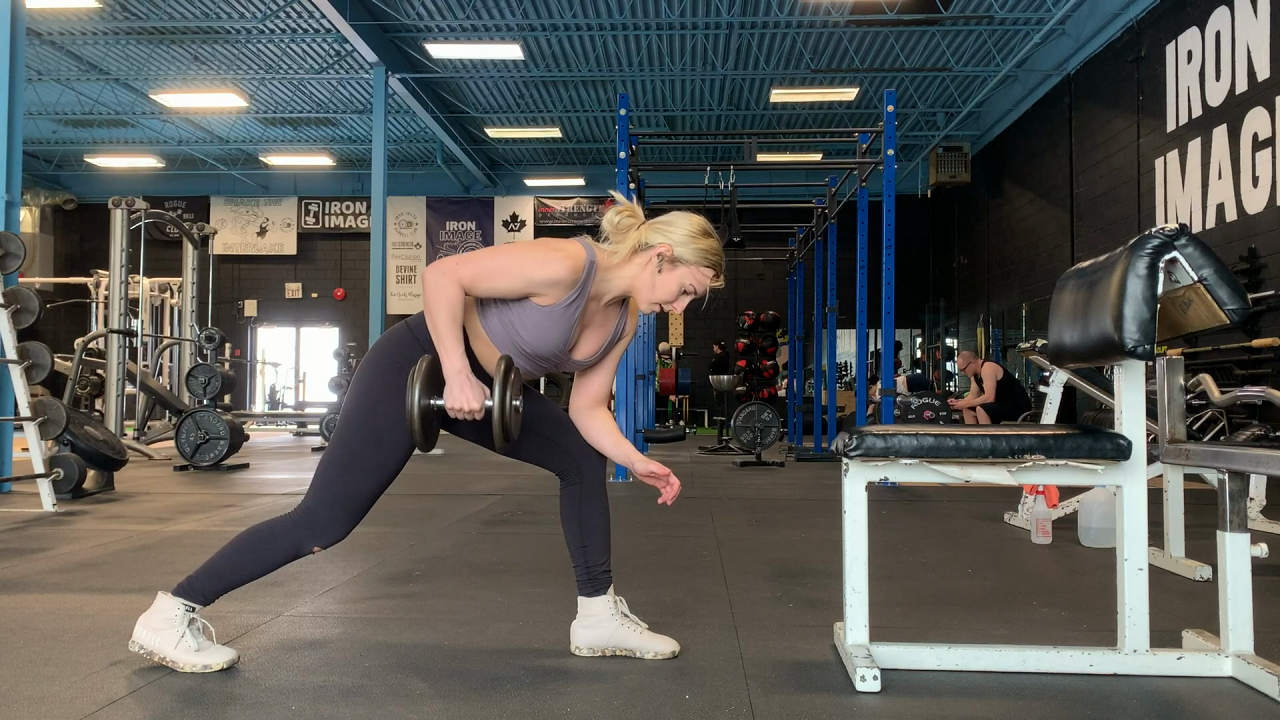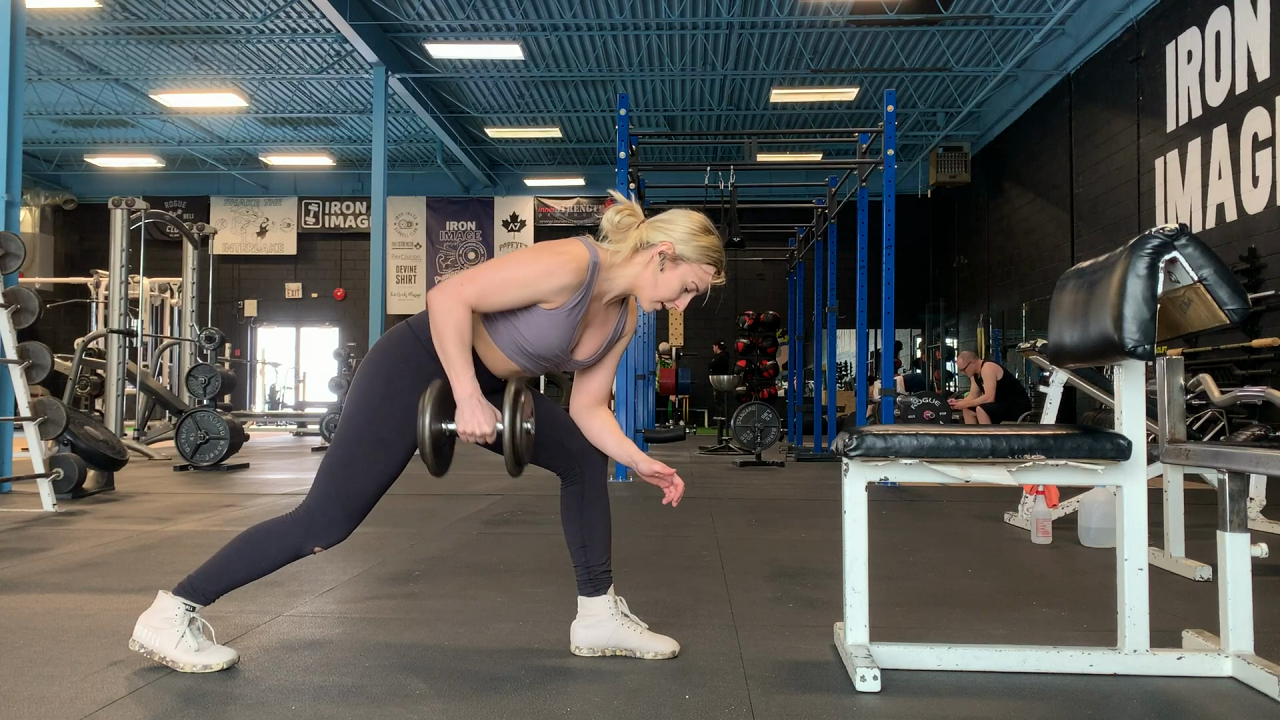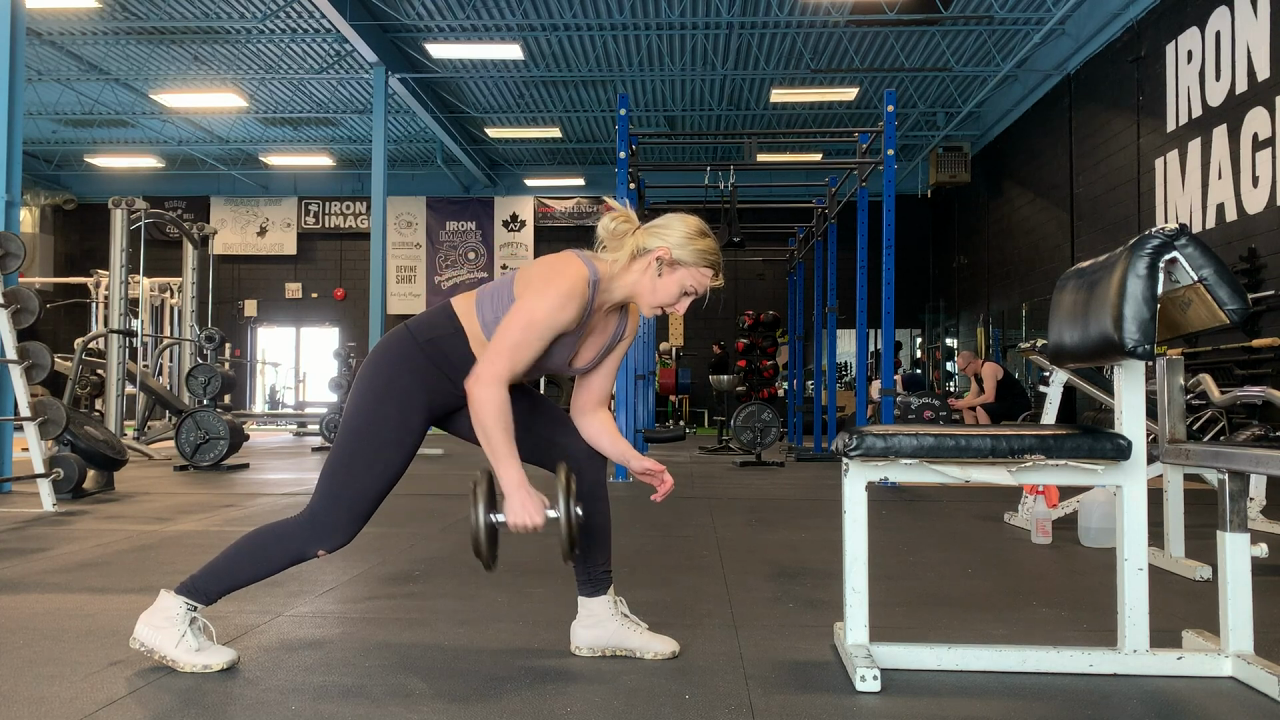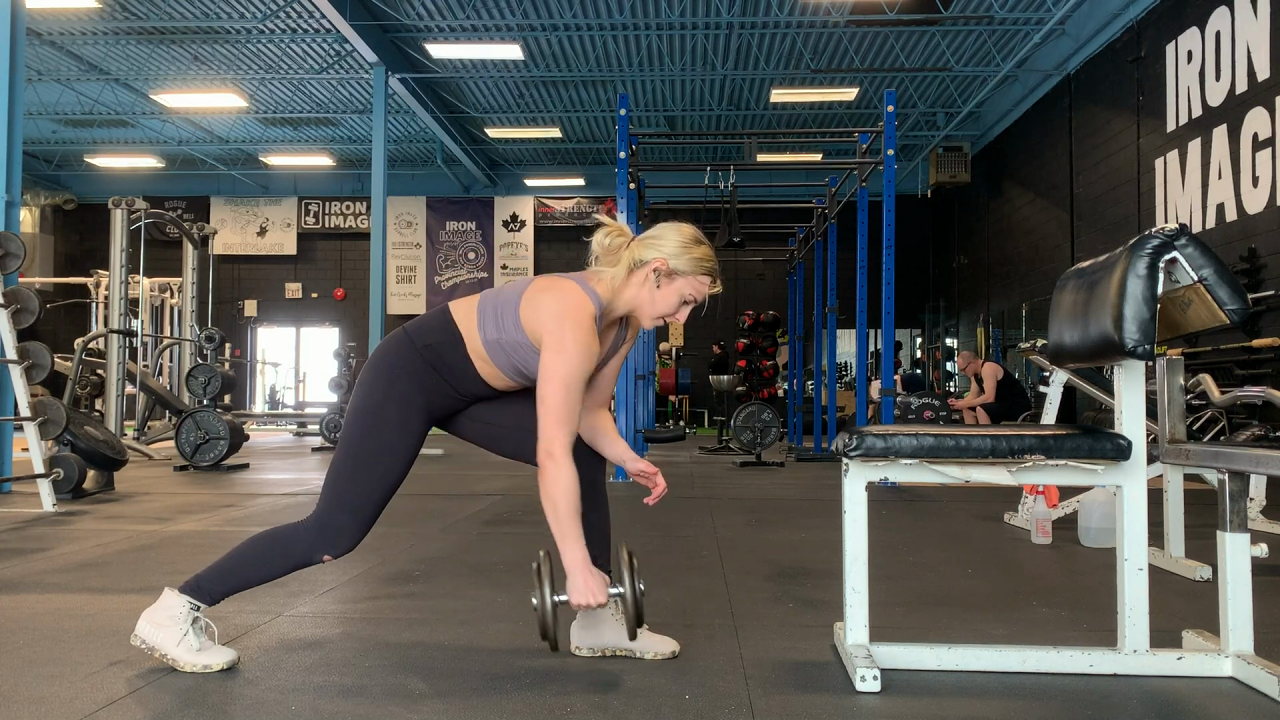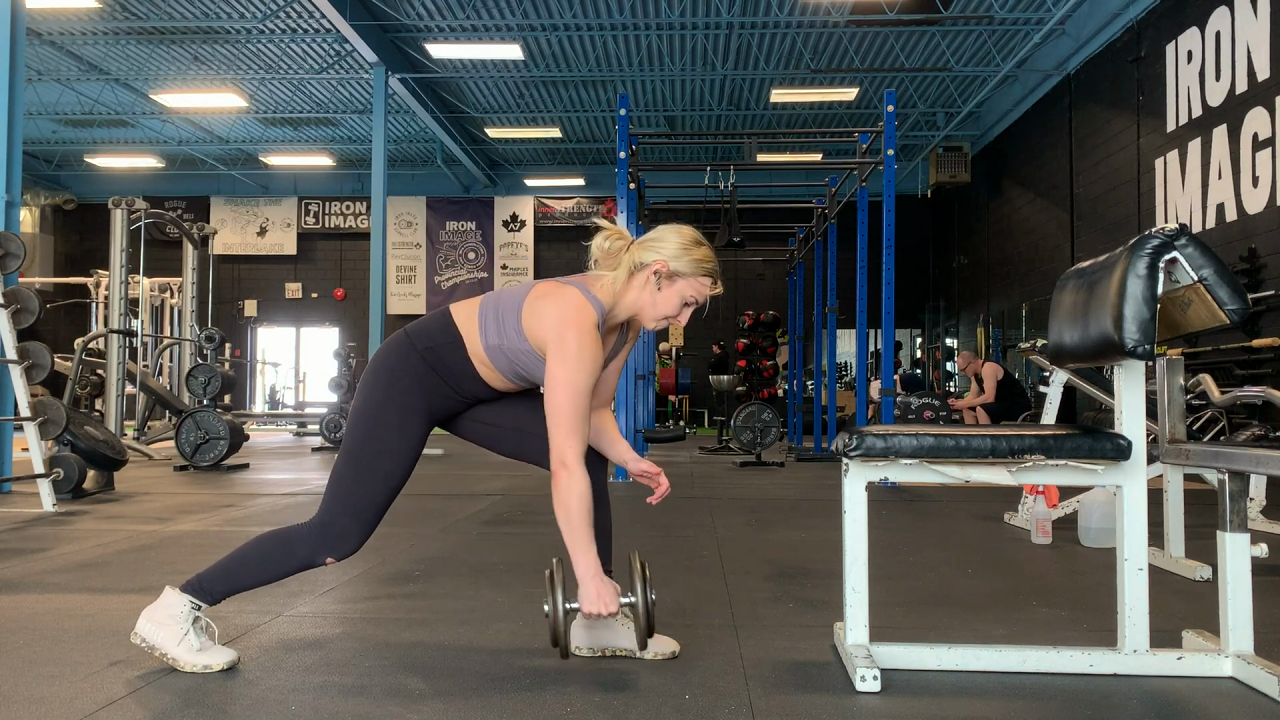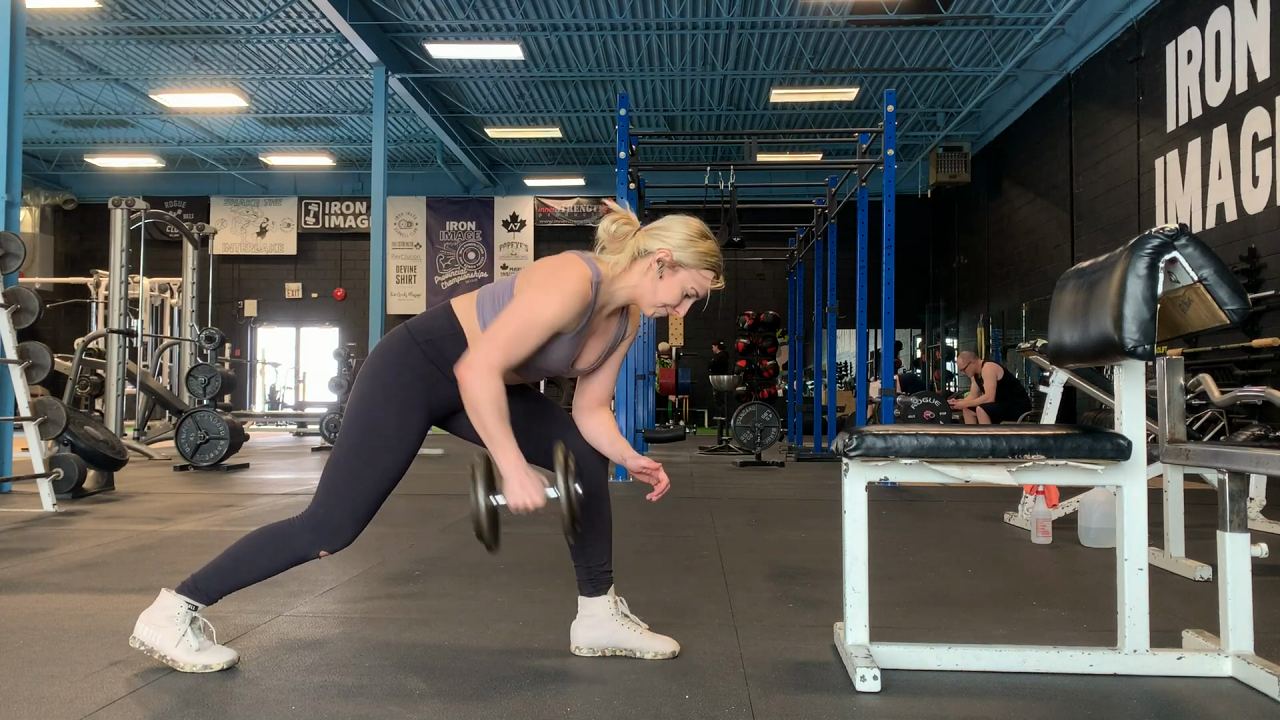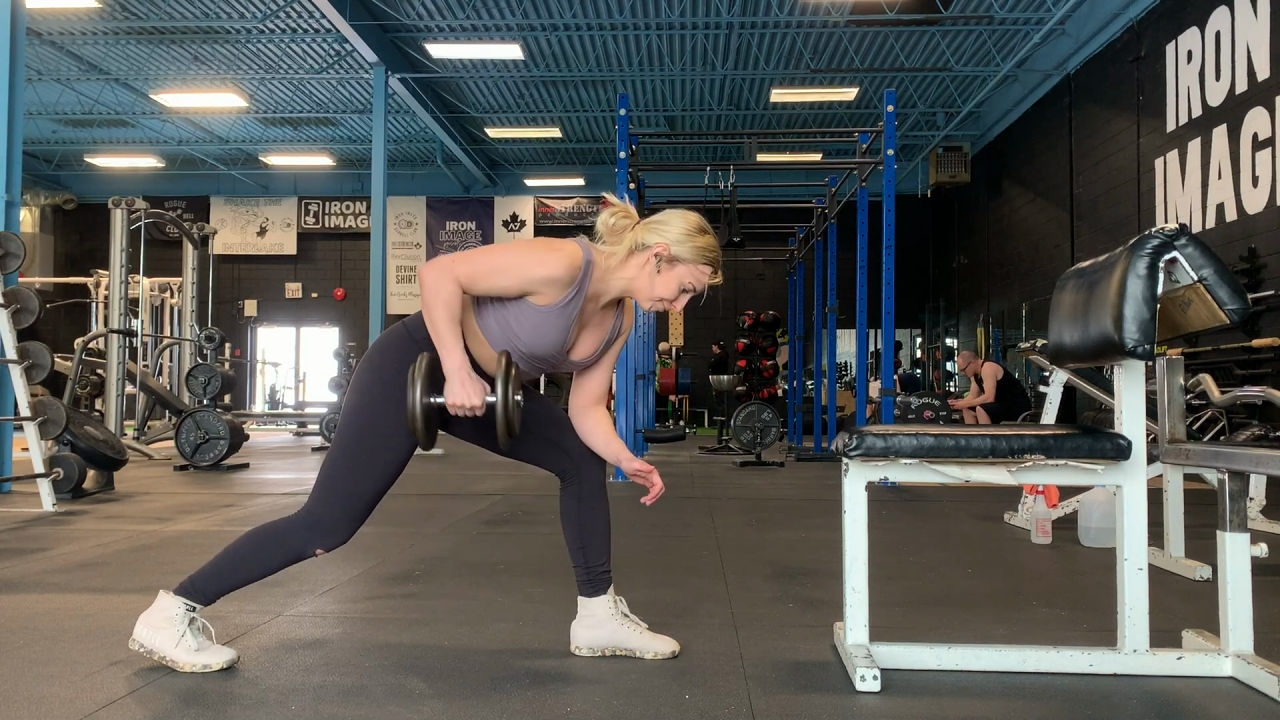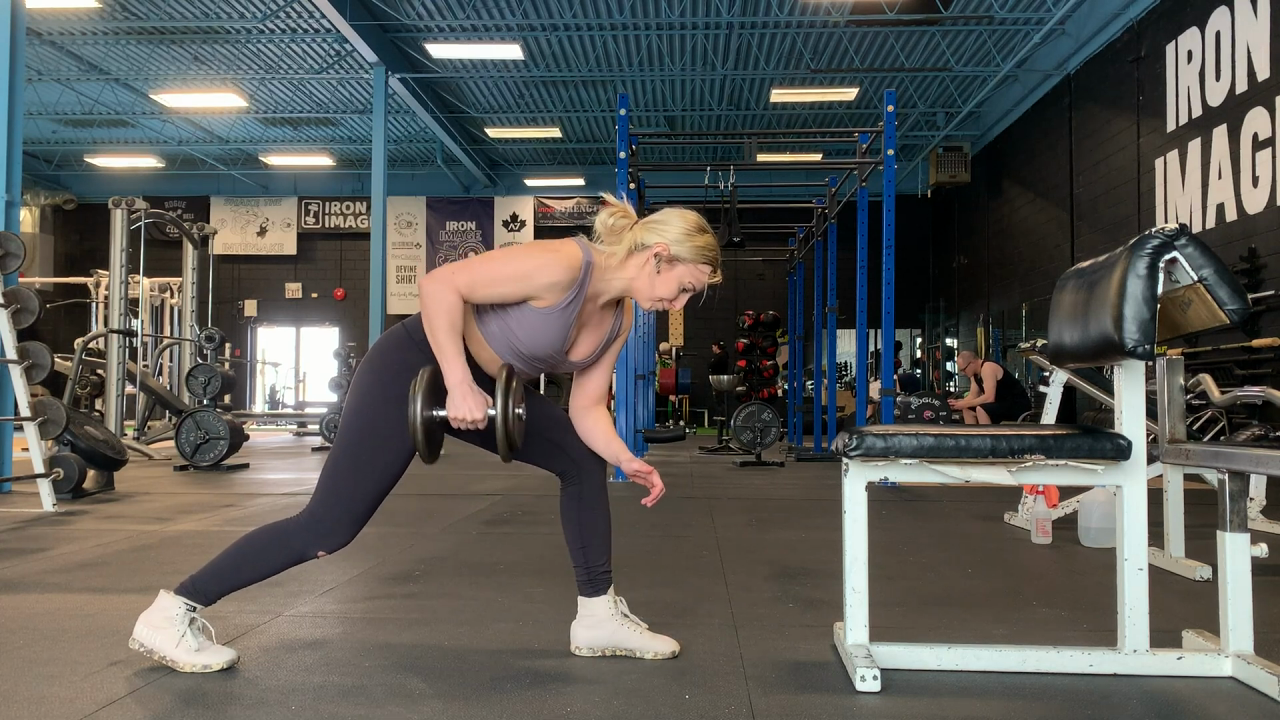
dt=0.3s
person 1, frame 1
left shoulder: (623, 318)
right shoulder: (564, 263)
left elbow: (588, 409)
right elbow: (441, 276)
left wrist: (636, 461)
right wrist: (458, 376)
left hip: (479, 381)
right hip: (414, 365)
left knee: (584, 458)
right knee: (324, 520)
left ankle: (598, 616)
right ankle: (169, 614)
person 1, frame 2
left shoulder: (625, 316)
right shoulder: (569, 265)
left elbow: (588, 409)
right elbow: (447, 296)
left wrist: (640, 461)
right wrist: (469, 399)
left hip: (480, 377)
right hip: (415, 366)
left knee: (585, 459)
right knee: (326, 521)
left ankle: (598, 617)
right ankle: (169, 615)
person 1, frame 3
left shoulder: (626, 320)
right shoulder: (568, 282)
left elbow: (588, 410)
right elbow: (484, 382)
left wrist: (632, 459)
right wrist: (515, 488)
left hip: (476, 380)
right hip: (415, 368)
left knee: (585, 461)
right knee: (330, 525)
left ankle: (598, 617)
right ankle: (172, 613)
person 1, frame 4
left shoulder: (625, 322)
right shoulder: (574, 316)
left elbow: (588, 411)
right elbow: (552, 456)
left wrist: (628, 459)
right wrist: (577, 569)
left hip: (474, 386)
right hip: (411, 373)
left knee: (590, 460)
right knee: (335, 531)
left ankle: (594, 623)
right ankle: (173, 612)
person 1, frame 5
left shoulder: (626, 323)
right shoulder: (576, 322)
left elbow: (590, 413)
right elbow: (564, 465)
left wrist: (632, 461)
right wrist: (590, 577)
left hip: (476, 387)
right hip: (412, 375)
left knee: (594, 458)
right knee: (338, 534)
left ankle: (596, 623)
right ankle: (174, 611)
person 1, frame 6
left shoulder: (626, 321)
right shoulder: (573, 282)
left elbow: (591, 407)
right elbow: (475, 371)
left wrist: (629, 457)
right wrist: (513, 471)
left hip: (482, 384)
right hip: (414, 368)
left knee: (586, 461)
right knee: (333, 525)
left ankle: (598, 617)
right ankle: (171, 613)
person 1, frame 7
left shoulder: (620, 317)
right shoulder: (562, 263)
left elbow: (586, 407)
right elbow: (439, 273)
left wrist: (625, 459)
right wrist: (457, 371)
left hip: (481, 383)
right hip: (413, 365)
left knee: (583, 461)
right knee: (328, 523)
left ankle: (598, 617)
right ankle: (170, 614)
person 1, frame 8
left shoulder: (620, 316)
right shoulder: (562, 264)
left elbow: (587, 406)
right elbow: (438, 285)
left wrist: (627, 459)
right wrist: (458, 384)
left hip: (477, 377)
right hip: (413, 366)
left knee: (584, 460)
right knee: (330, 525)
left ankle: (598, 618)
right ankle: (170, 613)
